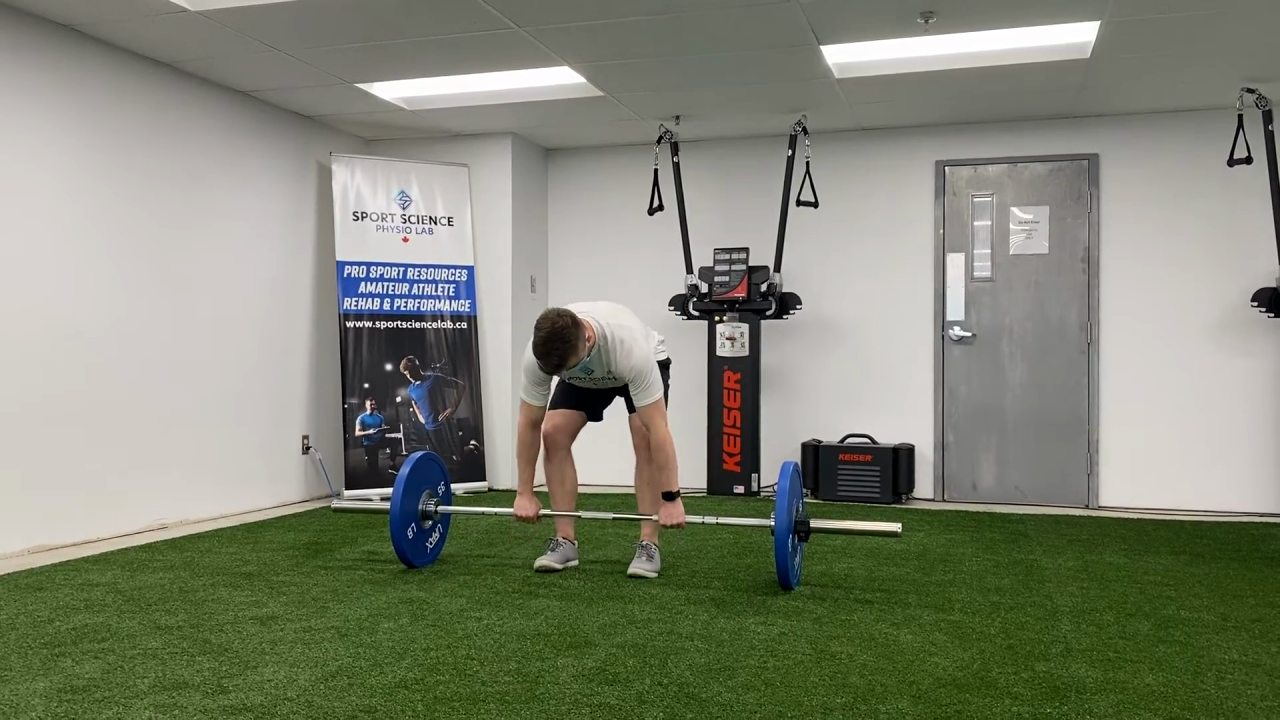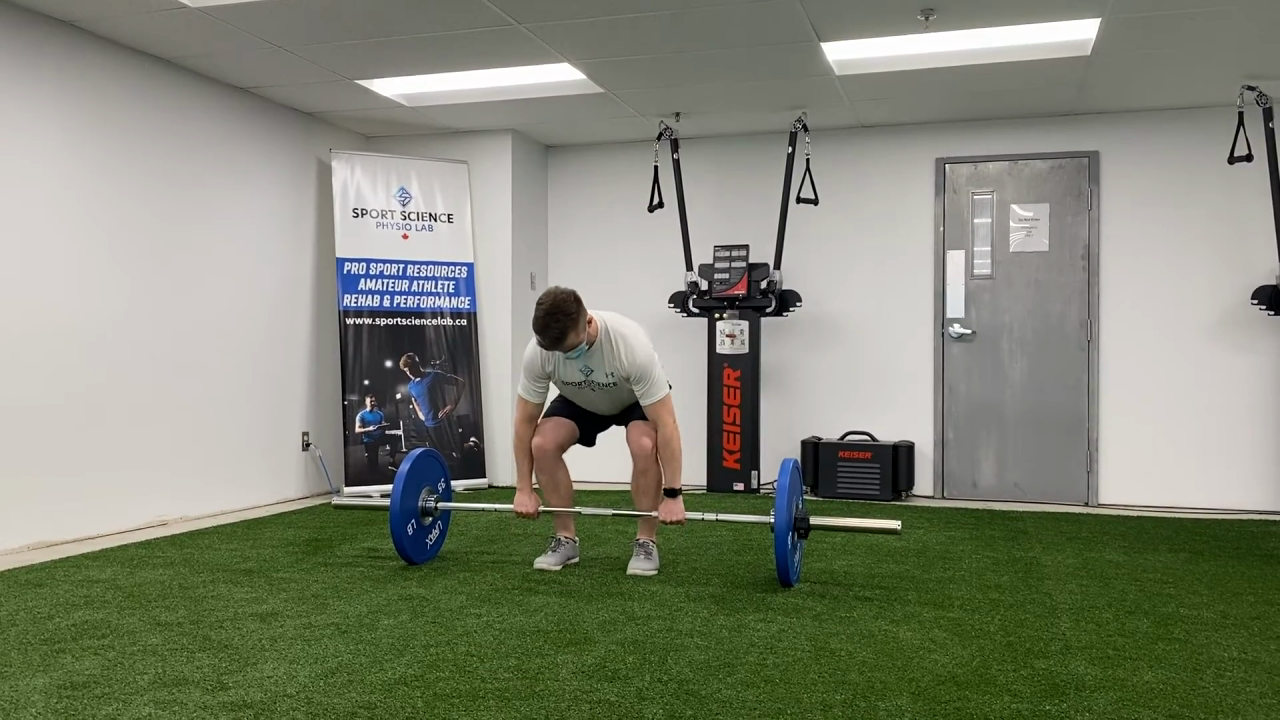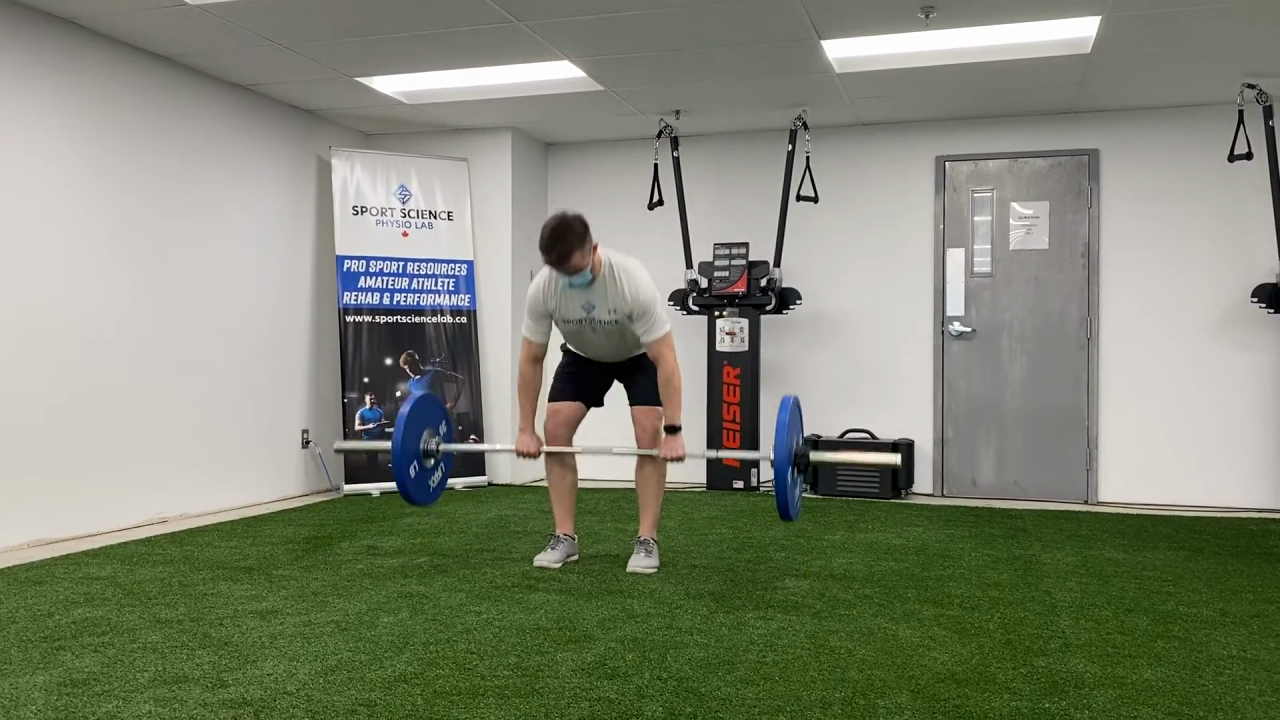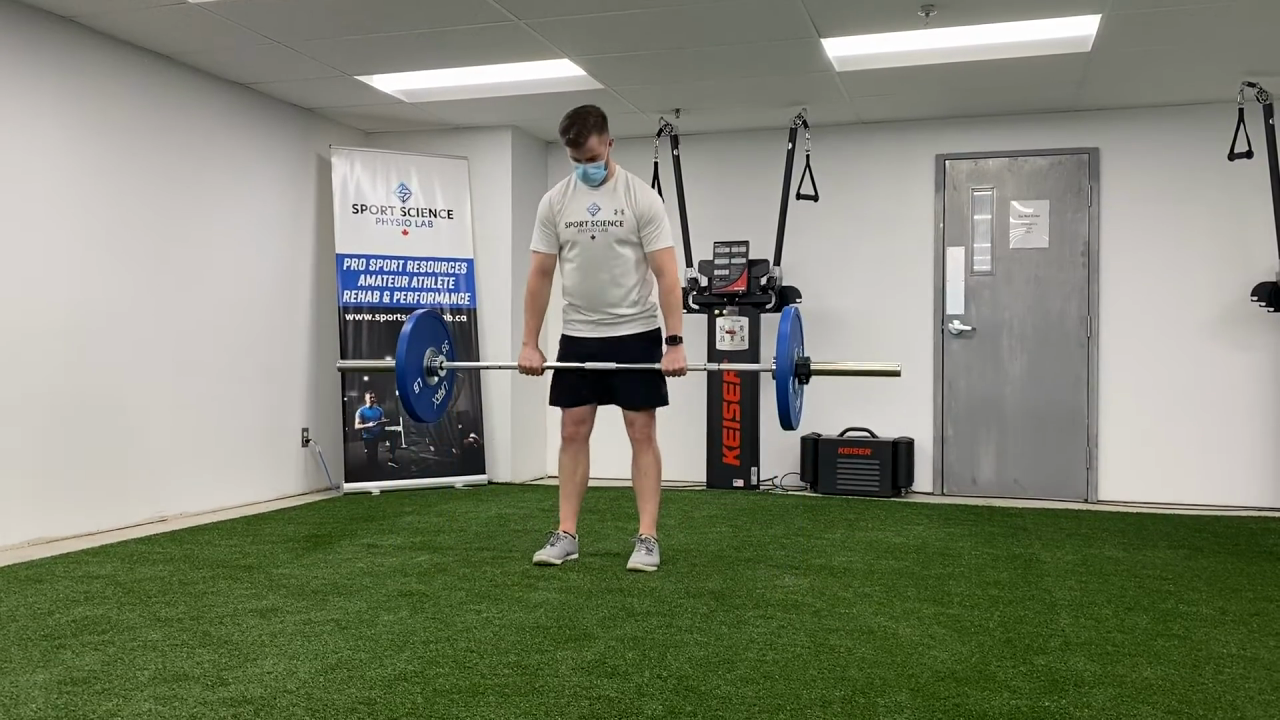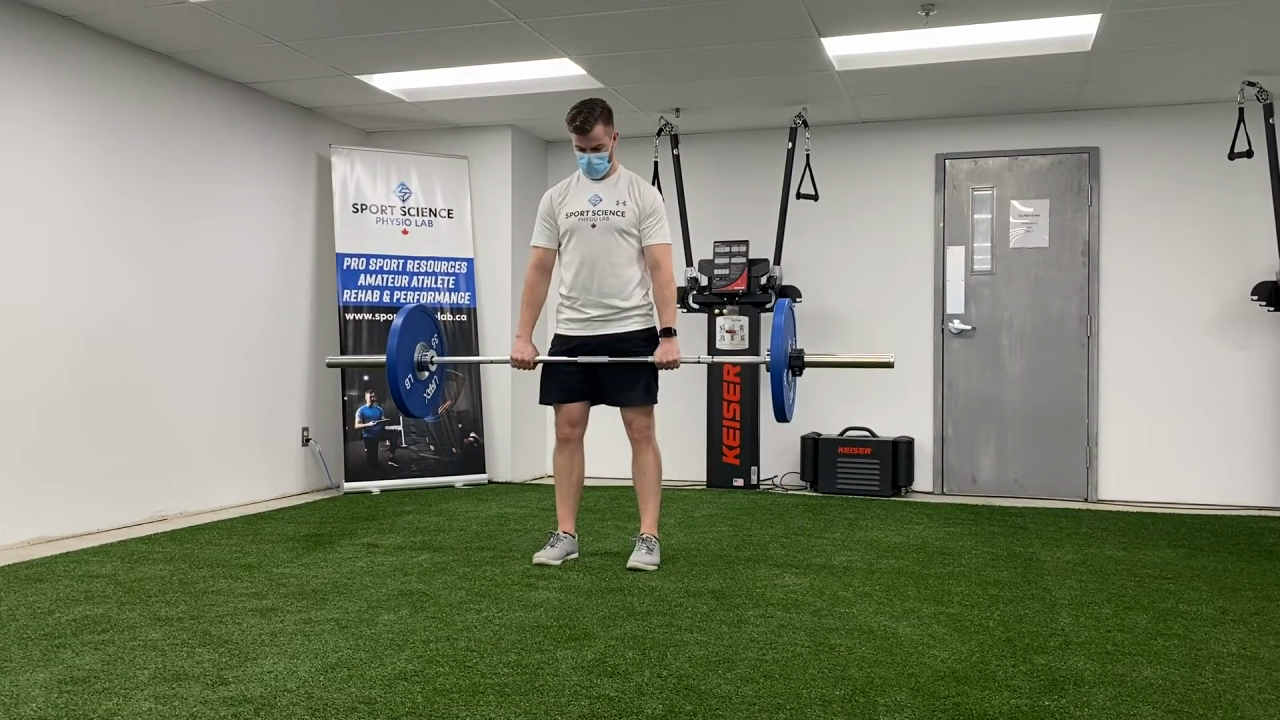
dt=0.4s
person 1, frame 1
left shoulder: (630, 346)
right shoulder: (538, 353)
left elbow: (657, 427)
right elbow: (529, 423)
left wrist: (671, 498)
right wrist: (524, 492)
left hip: (648, 362)
right hip: (586, 379)
left knee: (644, 438)
right knee: (554, 434)
left ankle: (648, 543)
right ankle: (565, 540)
person 1, frame 2
left shoulder: (631, 344)
right shoulder: (538, 351)
left elbow: (666, 424)
right elbow: (525, 420)
left wrist: (672, 495)
right wrist: (524, 489)
left hip: (636, 401)
right hip: (580, 402)
left knee: (644, 447)
right knee: (543, 445)
left ankle: (645, 542)
right ankle: (566, 539)
person 1, frame 3
left shoulder: (632, 281)
right shoulder: (542, 289)
left elbow: (665, 359)
right elbow: (531, 360)
left wrist: (674, 431)
right wrist: (525, 430)
left hip: (639, 355)
right hip: (583, 355)
left knee: (648, 430)
right knee: (556, 427)
left ankle: (646, 540)
right ankle: (564, 536)
person 1, frame 4
left shoulder: (641, 197)
right shoulder: (554, 202)
left elbow: (666, 274)
right elbow: (540, 275)
left wrist: (674, 343)
right wrist: (529, 343)
left hip: (637, 334)
right hip: (579, 336)
left knee: (641, 434)
right knee: (572, 434)
left ankle: (647, 537)
right ankle: (566, 534)
person 1, frame 5
left shoulder: (642, 194)
right shoulder: (556, 198)
left elbow: (661, 268)
right elbow: (539, 269)
left wrist: (668, 335)
right wrist: (523, 335)
left hip: (631, 333)
right hip: (571, 335)
left knee: (641, 434)
right knee: (567, 433)
left ankle: (648, 537)
right ankle: (565, 534)
